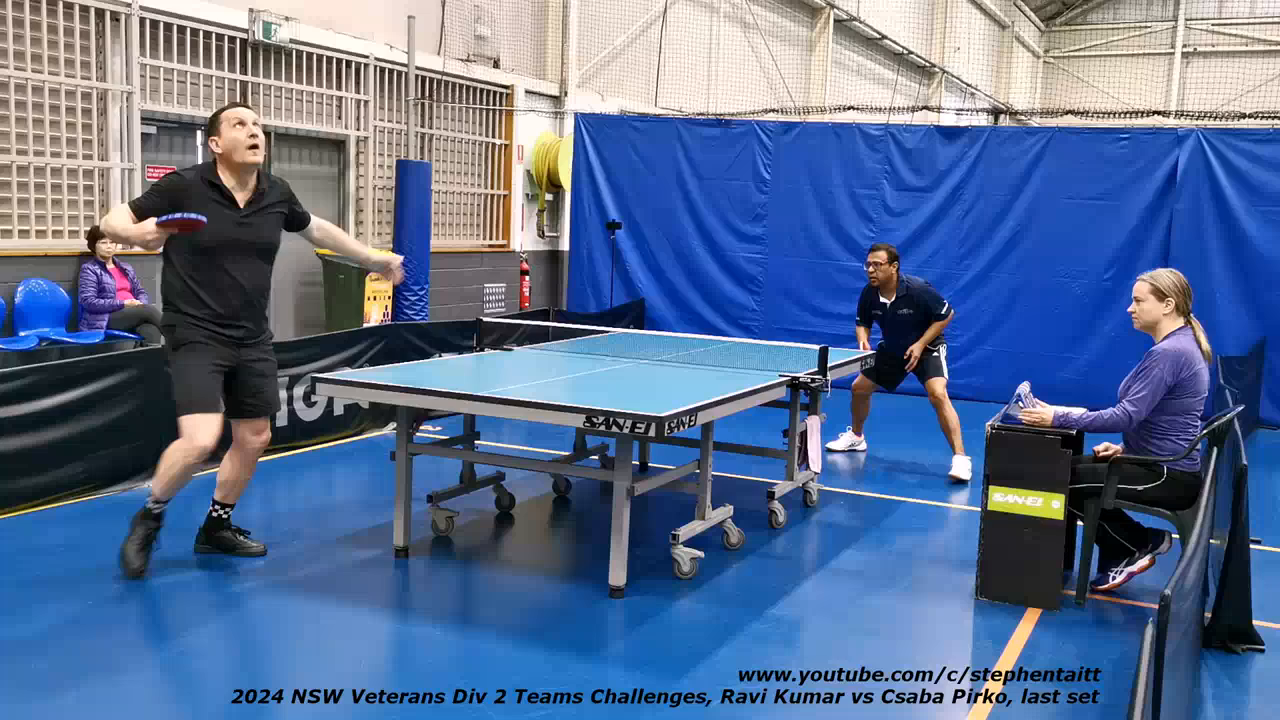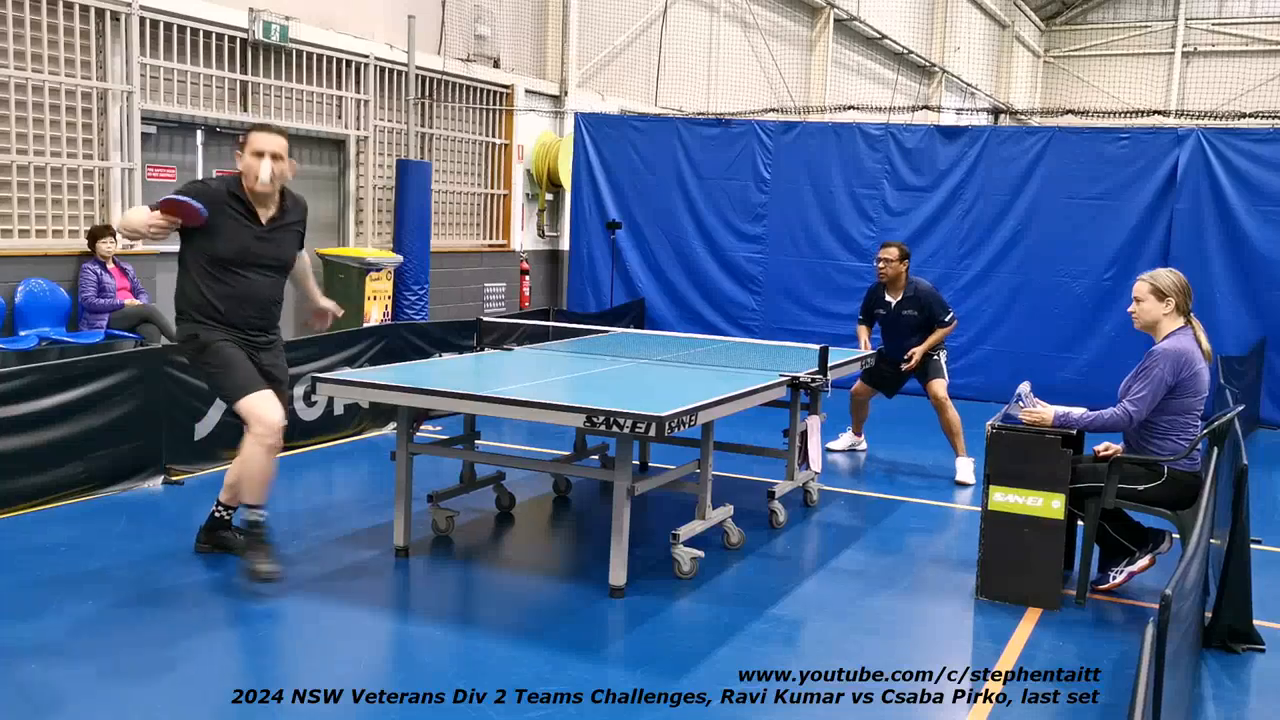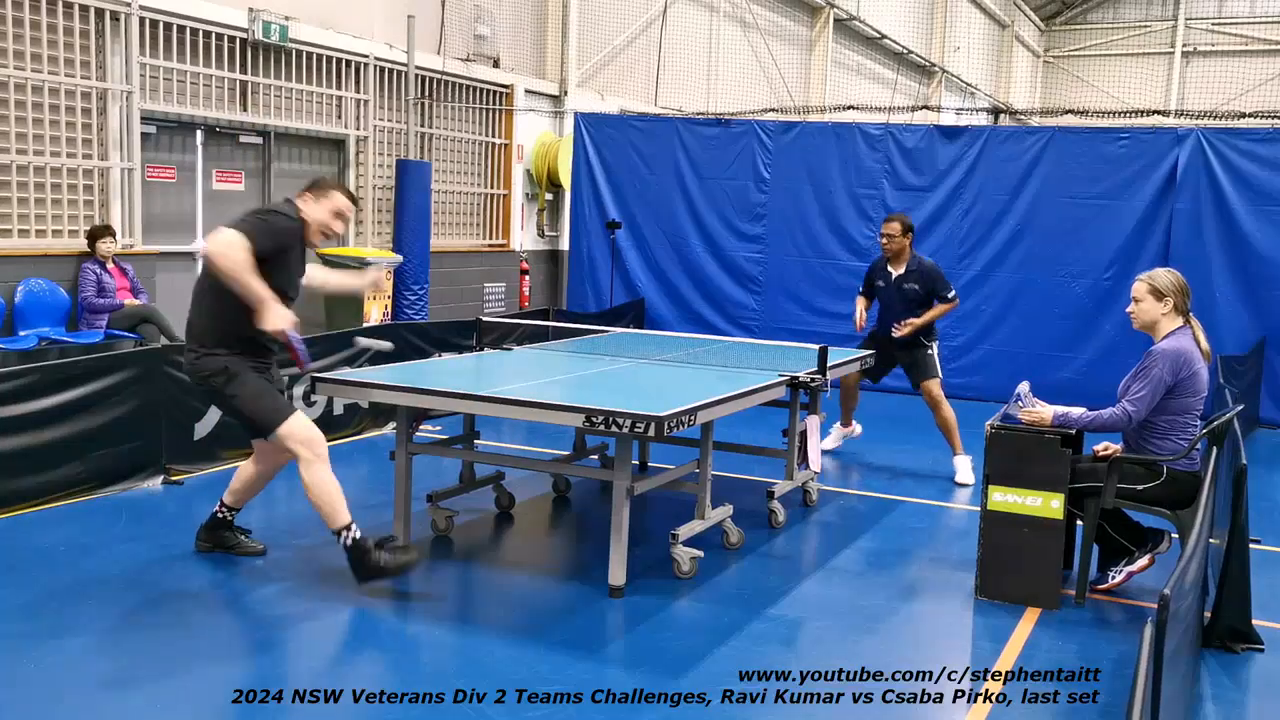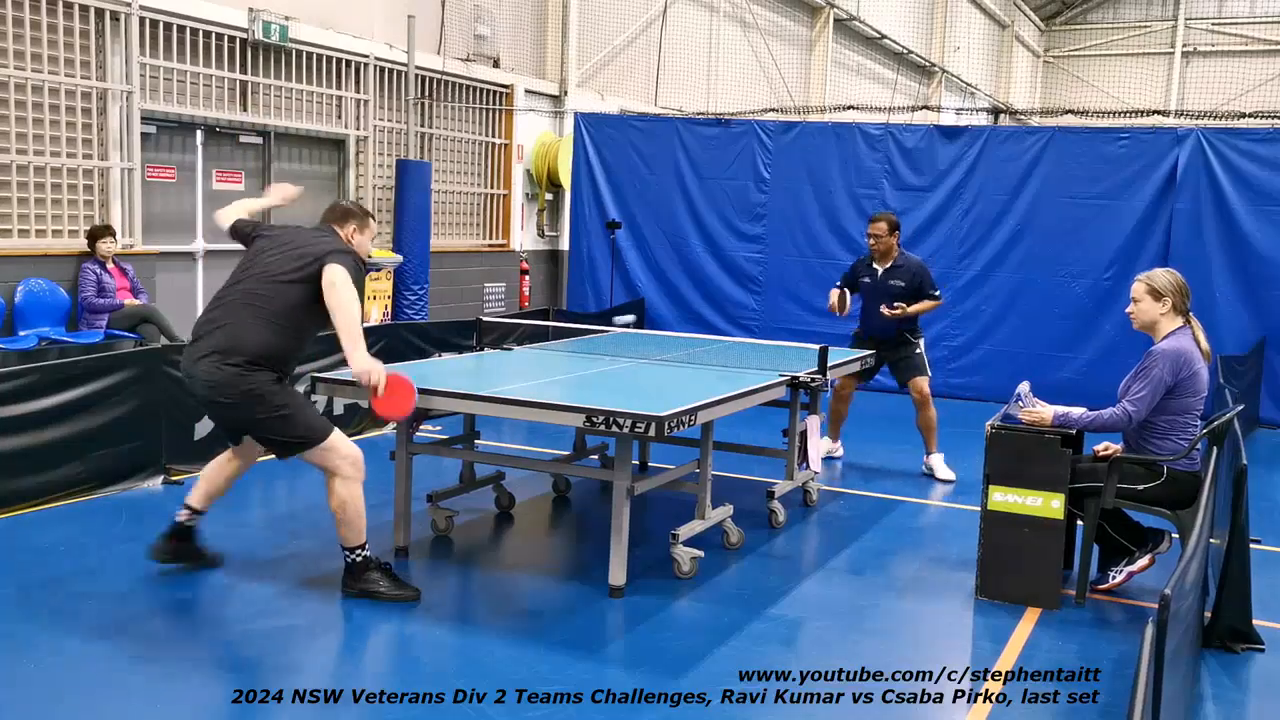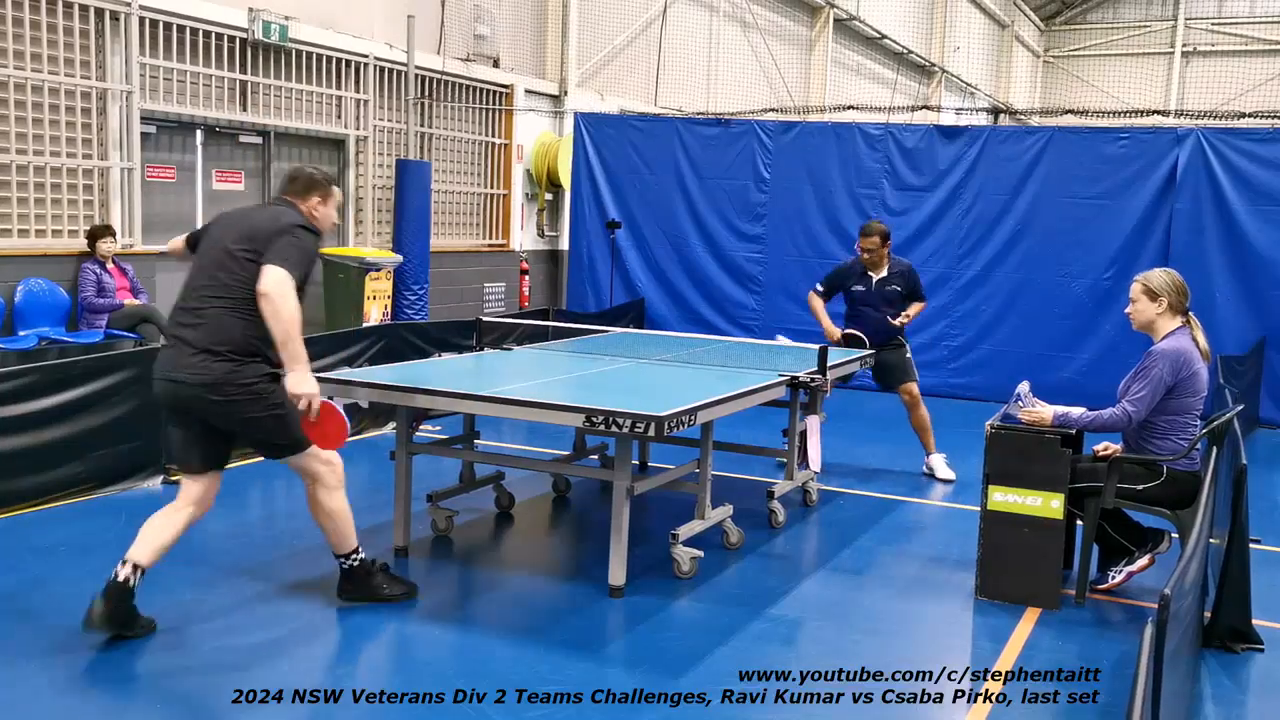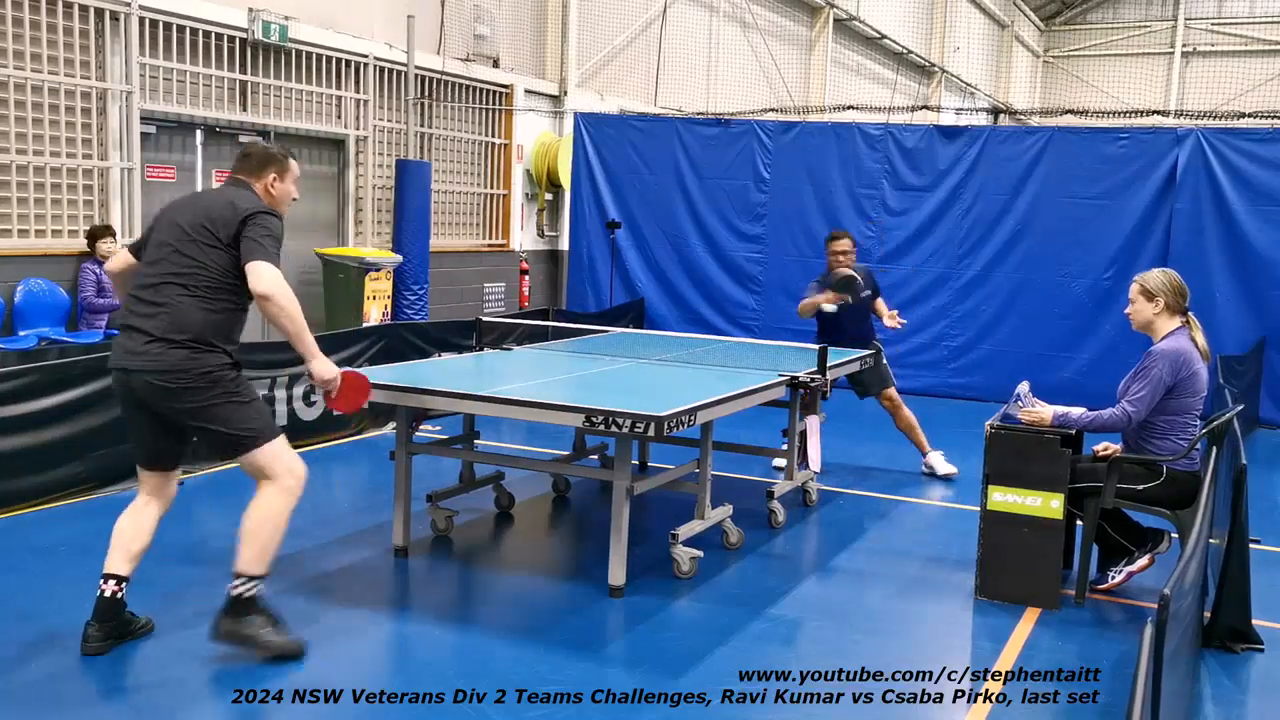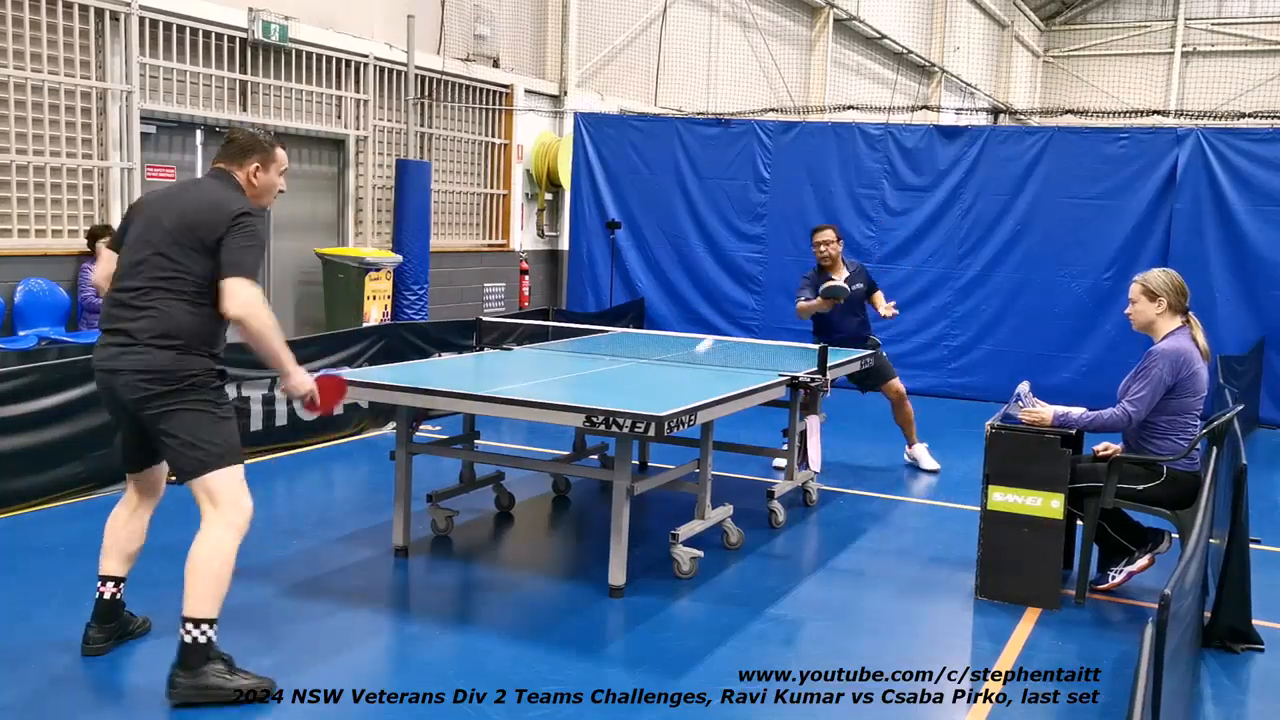
dt=0.2s
person 1, frame 1
left shoulder: (278, 193)
right shoulder: (184, 186)
left elbow: (316, 229)
right elbow: (115, 222)
left wrist: (375, 259)
right wrist: (141, 232)
left hip: (252, 336)
right hip: (197, 333)
left knee: (255, 437)
right knee: (200, 440)
left ankle: (217, 526)
right ankle: (148, 519)
person 1, frame 2
left shoulder: (294, 210)
right shoulder: (208, 194)
right elbow: (134, 219)
left wrist: (315, 298)
right wrist: (151, 223)
left hip: (264, 341)
right hip: (212, 336)
left knee: (264, 437)
right knee: (268, 421)
left ankle: (218, 524)
right ankle: (256, 531)
person 1, frame 3
left shoulder: (291, 234)
right shoulder: (277, 220)
left elbow: (301, 275)
right elbow: (218, 246)
left wrist: (357, 280)
right wrist: (267, 304)
left hip: (243, 358)
right hip: (221, 360)
left knee: (274, 449)
right knee: (309, 445)
left ankle: (219, 525)
right ankle: (360, 550)
person 1, frame 4
left shoulder: (277, 236)
right shoulder: (340, 253)
left elbow: (226, 216)
right elbow: (337, 284)
left wrist: (271, 198)
right wrist: (358, 354)
left hip: (203, 363)
right hip: (245, 378)
left knee: (243, 450)
right knee: (345, 463)
left ankle: (180, 533)
right ankle: (361, 570)
person 1, frame 5
left shoulder: (233, 220)
right shoulder: (295, 231)
left elbow: (178, 246)
right elbow: (273, 289)
right wrist: (299, 370)
left hip: (174, 371)
right hip: (233, 375)
left knee: (194, 496)
right knee: (324, 468)
left ankle: (116, 599)
right ankle: (358, 573)
person 1, frame 6
left shoulder: (179, 209)
right shoulder: (257, 216)
left elbow: (119, 268)
right elbow: (266, 288)
right wrist: (314, 357)
left hip: (130, 362)
right hip: (192, 367)
left knee: (156, 491)
right knee: (285, 475)
left ankle: (106, 616)
right ankle: (243, 607)
person 1, frame 7
left shoulder: (156, 200)
right shoulder: (239, 218)
left elbow: (107, 276)
right elbow: (241, 304)
right wrist: (291, 372)
left hip: (118, 364)
right hip: (171, 373)
left knee: (144, 488)
right knee: (228, 508)
left ankle: (106, 615)
right ankle: (195, 661)
person 2, frame 1
left shoulder: (1169, 353)
right shoulder: (1179, 345)
left elbow: (1128, 415)
left wrist: (1059, 417)
right wrist: (1124, 447)
left hip: (1168, 476)
right hip: (1162, 463)
left knee: (1067, 480)
right knee: (1067, 466)
left ankle: (1143, 543)
right ankle: (1119, 557)
person 2, frame 2
left shoulder: (1169, 353)
right shoulder: (1179, 344)
left elbow: (1128, 415)
left wrist: (1059, 417)
right wrist: (1124, 447)
left hip: (1168, 476)
right hip: (1162, 463)
left knee: (1066, 481)
left ankle: (1144, 542)
right ankle: (1119, 558)
person 2, frame 3
left shoulder: (1168, 353)
right shoulder: (1177, 345)
left elbow: (1127, 415)
left wrist: (1058, 417)
right wrist: (1124, 446)
left hip: (1167, 476)
right hip: (1162, 464)
left knee: (1067, 480)
left ankle: (1142, 543)
right ankle: (1119, 557)
person 2, frame 4
left shoulder: (1168, 353)
right shoulder: (1178, 345)
left elbow: (1127, 415)
left wrist: (1058, 417)
right wrist: (1124, 446)
left hip: (1168, 475)
right hip: (1161, 462)
left knee: (1066, 481)
left ankle: (1143, 542)
right ankle: (1118, 557)
person 2, frame 5
left shoulder: (1167, 353)
right shoulder: (1177, 345)
left elbow: (1127, 415)
left wrist: (1058, 417)
right wrist: (1123, 446)
left hip: (1167, 475)
right hip: (1161, 462)
left knee: (1065, 480)
left ankle: (1142, 542)
right ankle: (1119, 556)
person 2, frame 6
left shoulder: (1167, 353)
right shoulder: (1177, 345)
left elbow: (1127, 416)
left wrist: (1058, 417)
right wrist: (1123, 446)
left hip: (1167, 476)
right hip: (1161, 463)
left knee: (1065, 480)
left ankle: (1142, 543)
right ankle: (1119, 557)
person 2, frame 7
left shoulder: (1168, 353)
right shoulder: (1177, 345)
left elbow: (1127, 416)
left wrist: (1058, 417)
right wrist: (1124, 446)
left hip: (1167, 476)
right hip: (1162, 463)
left knee: (1066, 480)
left ankle: (1142, 543)
right ankle: (1119, 557)
person 3, frame 1
left shoulder: (918, 289)
right shoulder: (869, 294)
left elbow: (946, 315)
right elbow: (862, 323)
left wrist: (921, 344)
right wrist: (862, 342)
left hip: (926, 348)
right hip: (891, 350)
left knee: (937, 394)
right knee: (859, 388)
left ankle: (960, 458)
right ankle: (856, 436)
person 3, frame 2
left shoulder: (924, 292)
right shoulder: (875, 292)
left elbow: (948, 324)
right elbow: (864, 321)
left wrist: (923, 349)
right wrist: (864, 340)
left hip: (927, 354)
right hip: (891, 355)
left knee: (939, 398)
right knee: (858, 393)
left ankle: (963, 460)
right ankle: (856, 437)
person 3, frame 3
left shoulder: (926, 269)
right shoulder: (877, 267)
left elbow: (951, 301)
right elbow: (865, 295)
left wrist: (919, 322)
right wrist: (860, 310)
left hip: (918, 343)
right hip: (881, 340)
left knee: (934, 395)
right knee: (848, 381)
left ankle: (960, 459)
right ankle: (847, 426)
person 3, frame 4
left shoulder: (914, 267)
right shoulder: (861, 265)
left elbow: (935, 300)
right elbow: (838, 288)
left wrist: (908, 312)
right wrist: (835, 298)
left hip: (904, 341)
right hip: (867, 340)
left knee: (922, 394)
right knee: (842, 389)
left ankle: (933, 458)
right ankle: (832, 442)
person 3, frame 5
left shoulder: (904, 270)
right shoulder: (847, 270)
left elbow: (919, 301)
right elbow: (815, 295)
left wrist: (907, 316)
right wrist: (827, 325)
left hip: (890, 344)
right hip: (850, 342)
left knee: (912, 396)
left ankle: (933, 458)
person 3, frame 6
left shoulder: (865, 274)
right shoulder: (821, 285)
right elbow: (803, 310)
left wrist: (885, 315)
right wrist: (823, 300)
left hip: (865, 350)
left knee: (893, 401)
left ankle: (930, 456)
person 3, frame 7
left shoulder: (859, 272)
right shoulder: (811, 280)
left elbow: (873, 291)
right elbow: (801, 309)
left wrist: (882, 307)
right wrist: (816, 305)
left hip: (864, 346)
right hip: (828, 349)
left knee: (898, 393)
left ankle: (914, 448)
